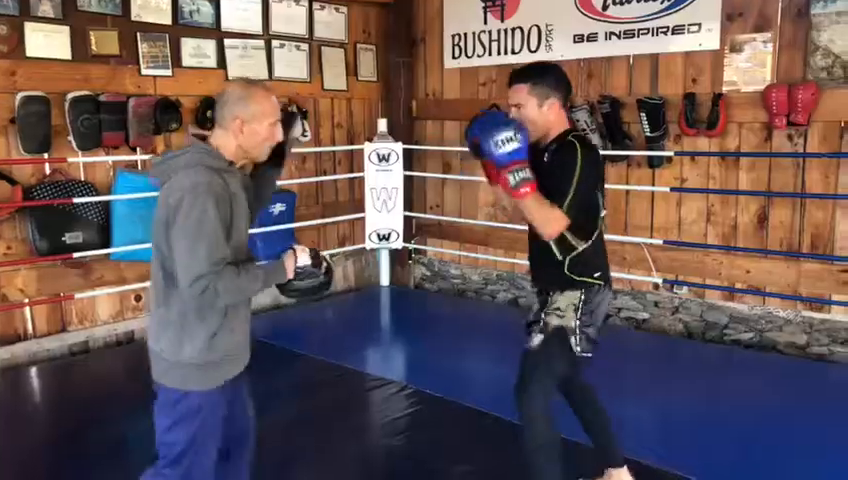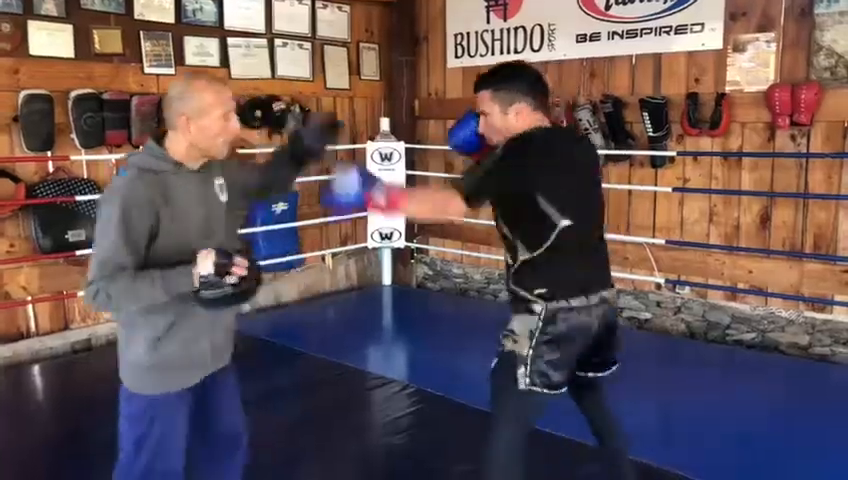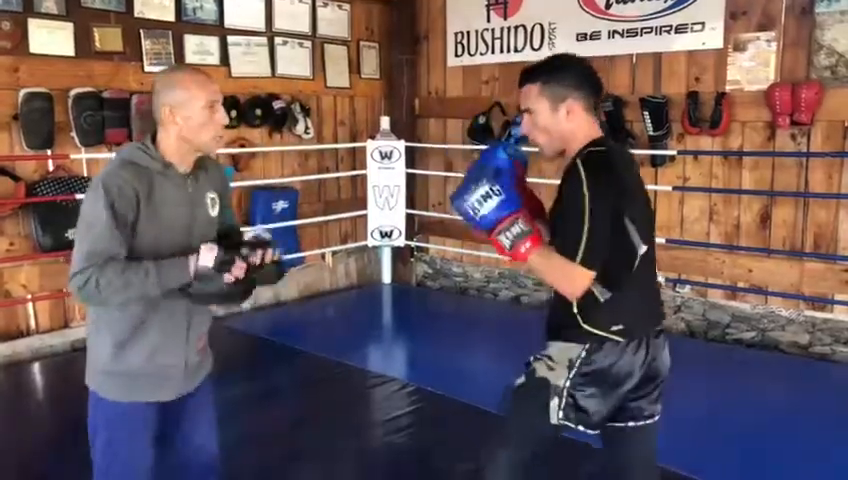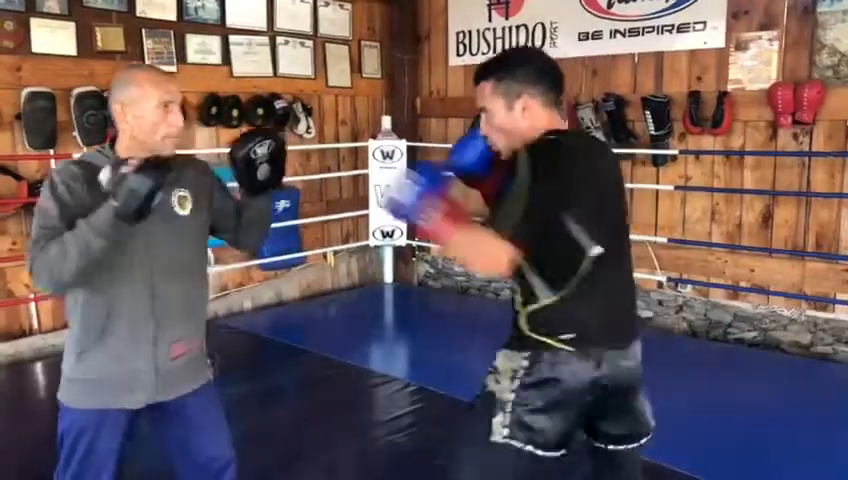
dt=0.4s
person 1, frame 1
left shoulder: (577, 153)
right shoulder: (546, 150)
left elbow: (551, 225)
right elbow: (514, 201)
left wrist: (514, 168)
right wrist: (492, 159)
left hip: (575, 292)
right hip: (564, 289)
left knee: (532, 392)
right knee: (568, 381)
person 1, frame 2
left shoulder: (518, 154)
right shoulder: (578, 146)
left elbow: (452, 205)
left wrist: (380, 196)
right wrist: (486, 160)
left hip: (548, 309)
right hip: (598, 301)
left knee: (509, 426)
right knee: (589, 394)
person 1, frame 3
left shoulder: (587, 175)
right shoulder: (615, 161)
left elbow: (574, 281)
left wrist: (509, 228)
right wrist: (519, 198)
left hip: (590, 352)
right hip: (643, 346)
person 1, frame 4
left shoulder: (537, 160)
right shoulder: (597, 156)
left elbow: (491, 257)
left wrist: (429, 211)
right wrist: (490, 188)
left hip: (549, 360)
right hip: (617, 352)
person 2, frame 1
left shoulder: (225, 172)
right shoulder: (198, 186)
right elbow: (203, 285)
left wrist: (270, 168)
right wrist: (280, 270)
left hip: (218, 347)
right hip: (193, 356)
left knee: (233, 438)
person 2, frame 2
left shoulder: (217, 168)
right shoulder: (134, 190)
left elbow: (265, 178)
right elbow: (103, 289)
left wrist: (301, 148)
right wrist: (189, 276)
left hip: (212, 348)
right hip: (160, 361)
left knee: (226, 441)
person 2, frame 3
left shoulder: (212, 175)
right shoulder: (119, 183)
right elbow: (88, 281)
left wrist: (247, 257)
right wrist: (186, 268)
left hip: (190, 360)
right hip: (129, 369)
person 2, frame 4
left shoulder: (193, 175)
right shoulder: (71, 181)
left elbow: (250, 236)
right elbow: (48, 273)
left wrist: (262, 186)
right wrist: (118, 208)
left hip: (180, 366)
right hip: (101, 373)
